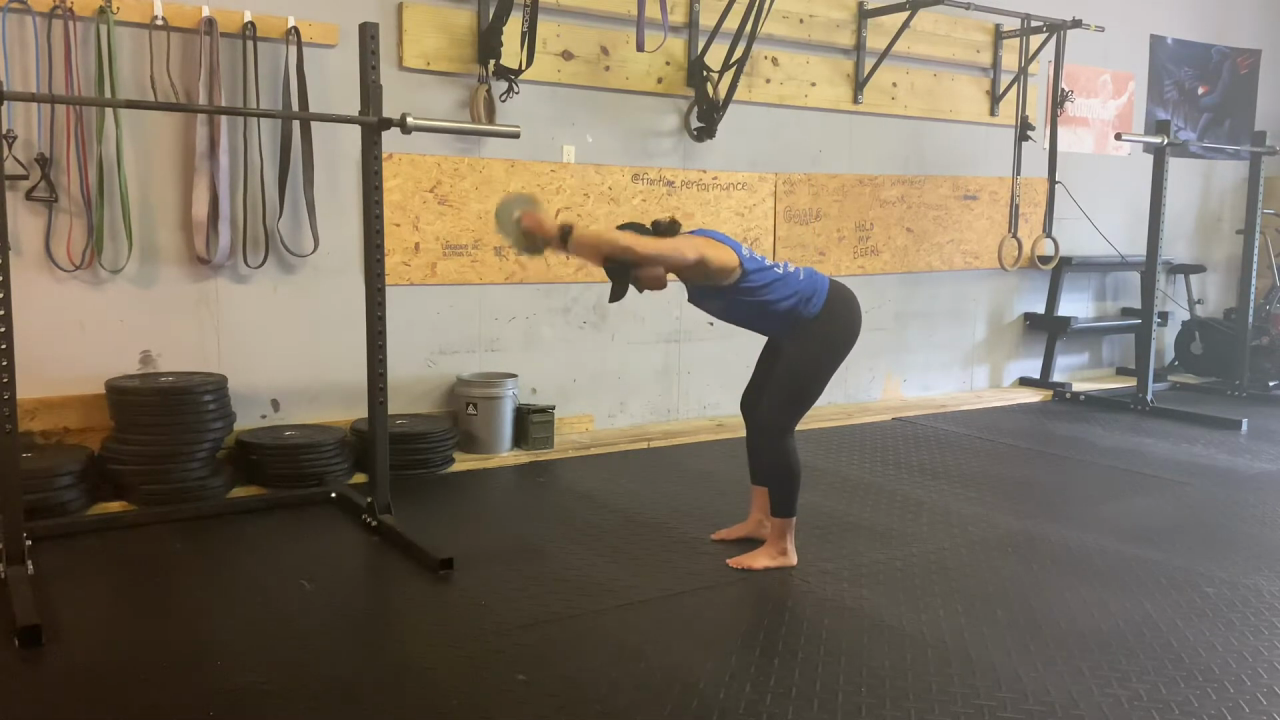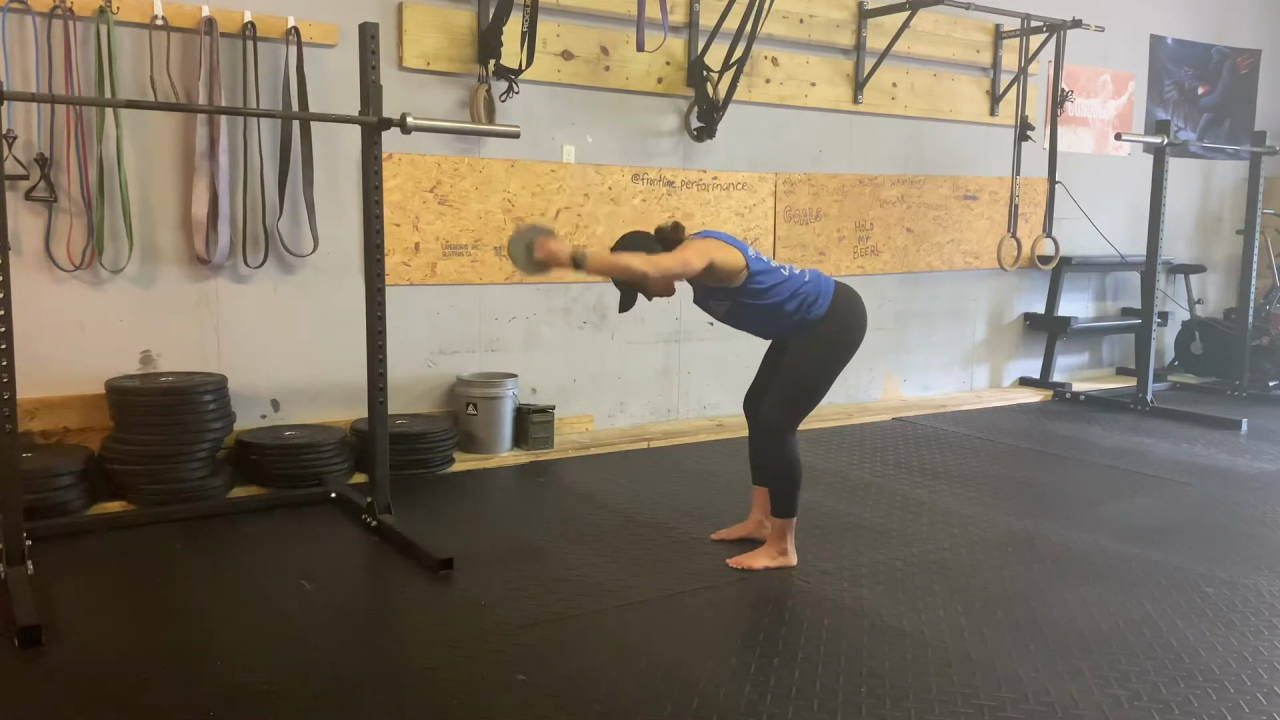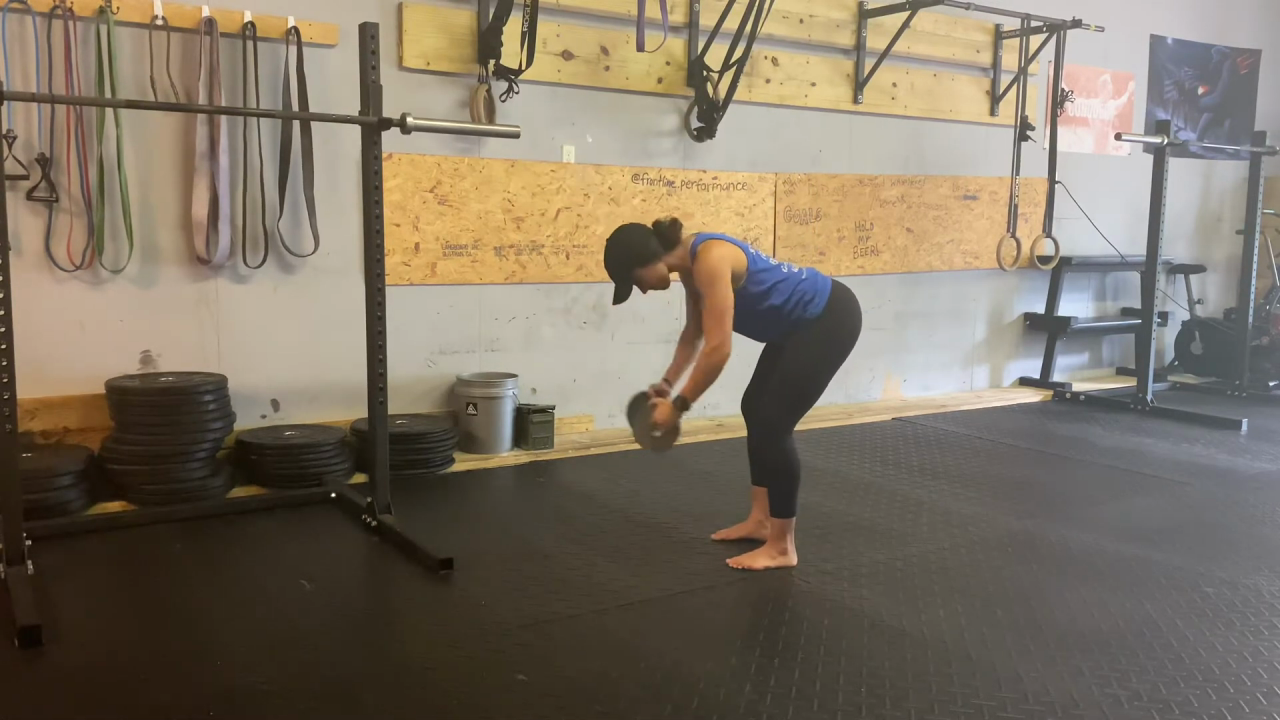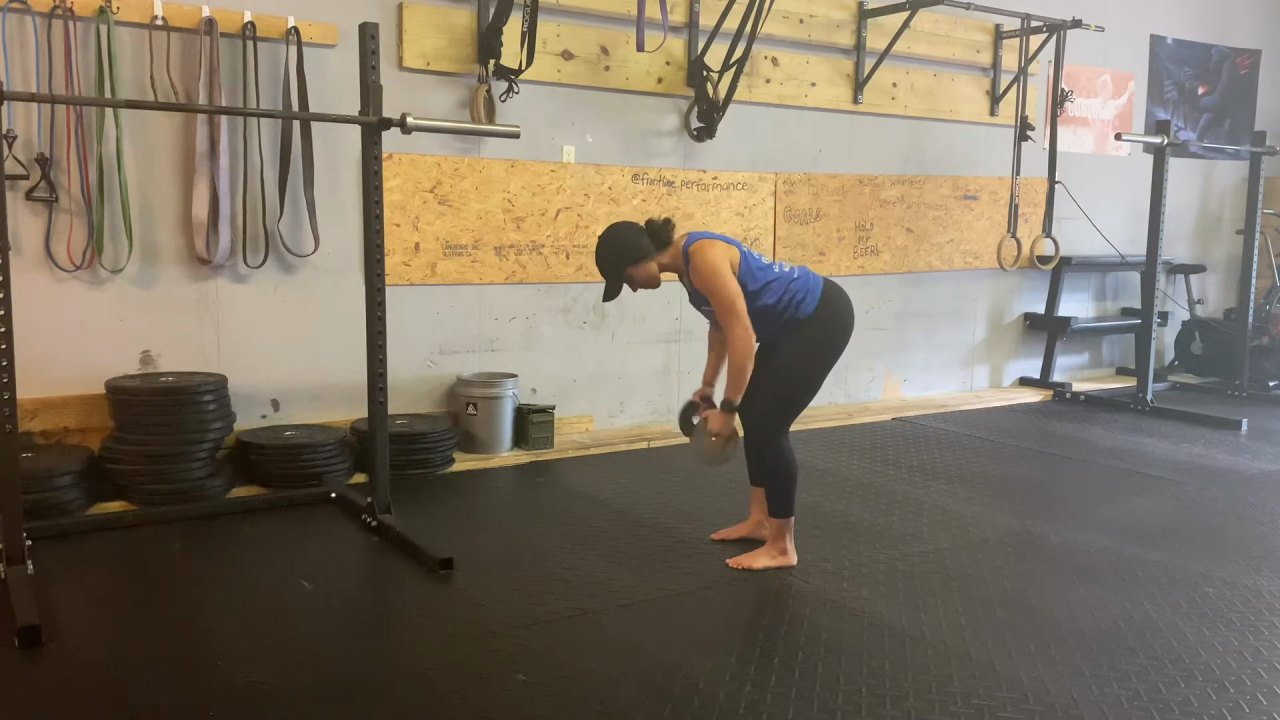
dt=0.5s
person 1, frame 1
left shoulder: (696, 253)
right shoulder: (685, 252)
left elbow: (632, 246)
right elbow: (629, 252)
left wrist: (560, 233)
right wrist: (560, 237)
left hip: (829, 317)
right hip: (800, 320)
left knee: (773, 424)
right knee: (755, 408)
left ankle: (781, 547)
right ankle: (761, 519)
person 1, frame 2
left shoulder: (703, 253)
right shoulder: (690, 254)
left elbow: (644, 269)
right elbow: (640, 270)
left wrist: (573, 257)
right wrist: (574, 256)
left hip: (834, 320)
right hip: (805, 323)
left knee: (774, 423)
right knee: (757, 408)
left ankle: (782, 547)
right ankle: (761, 520)
person 1, frame 3
left shoulder: (710, 260)
right shoulder: (690, 263)
left elbow: (718, 348)
right elbow: (695, 330)
left wrist: (679, 404)
right wrist: (667, 383)
left hip: (830, 318)
right hip: (802, 321)
left knee: (772, 423)
right knee: (755, 410)
left ankle: (782, 546)
right ankle: (761, 520)
person 1, frame 4
left shoulder: (703, 258)
right shoulder: (685, 260)
left elbow: (743, 336)
right elbow: (722, 323)
left wrist: (728, 407)
right wrist: (706, 386)
left hip: (822, 318)
right hip: (796, 320)
left knee: (767, 423)
right knee: (753, 414)
left ankle: (782, 547)
right ankle: (759, 520)
